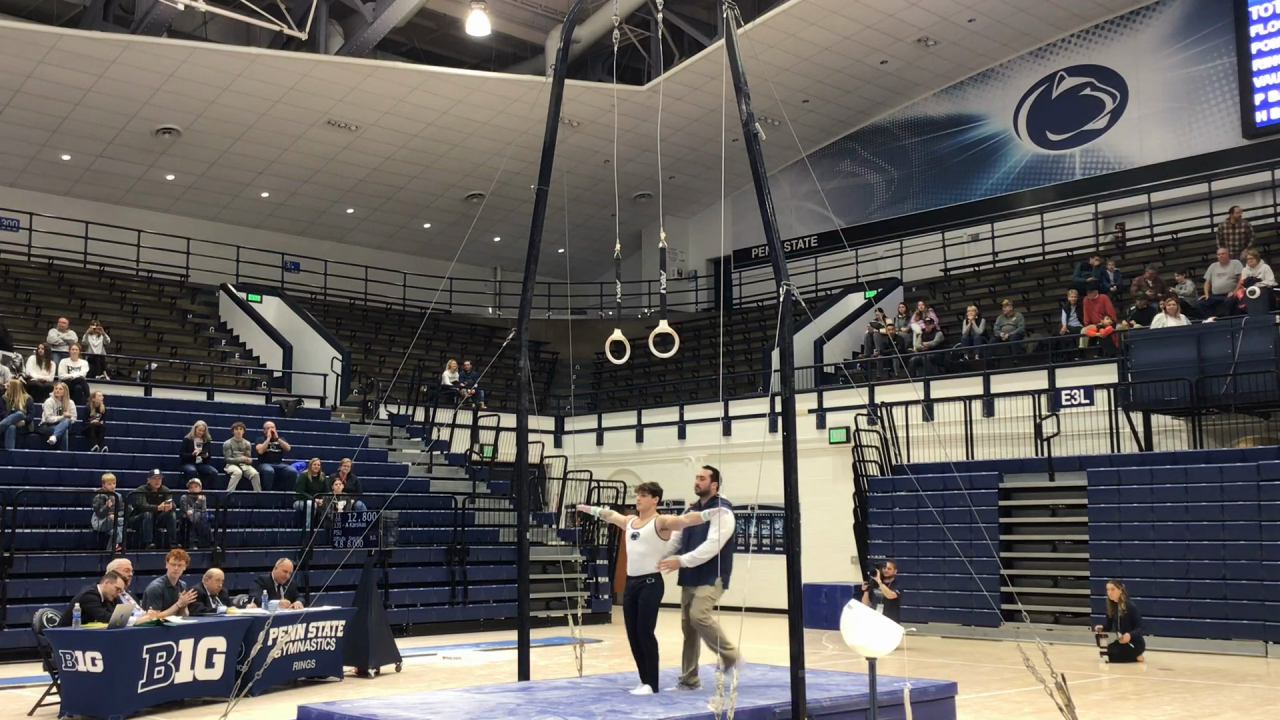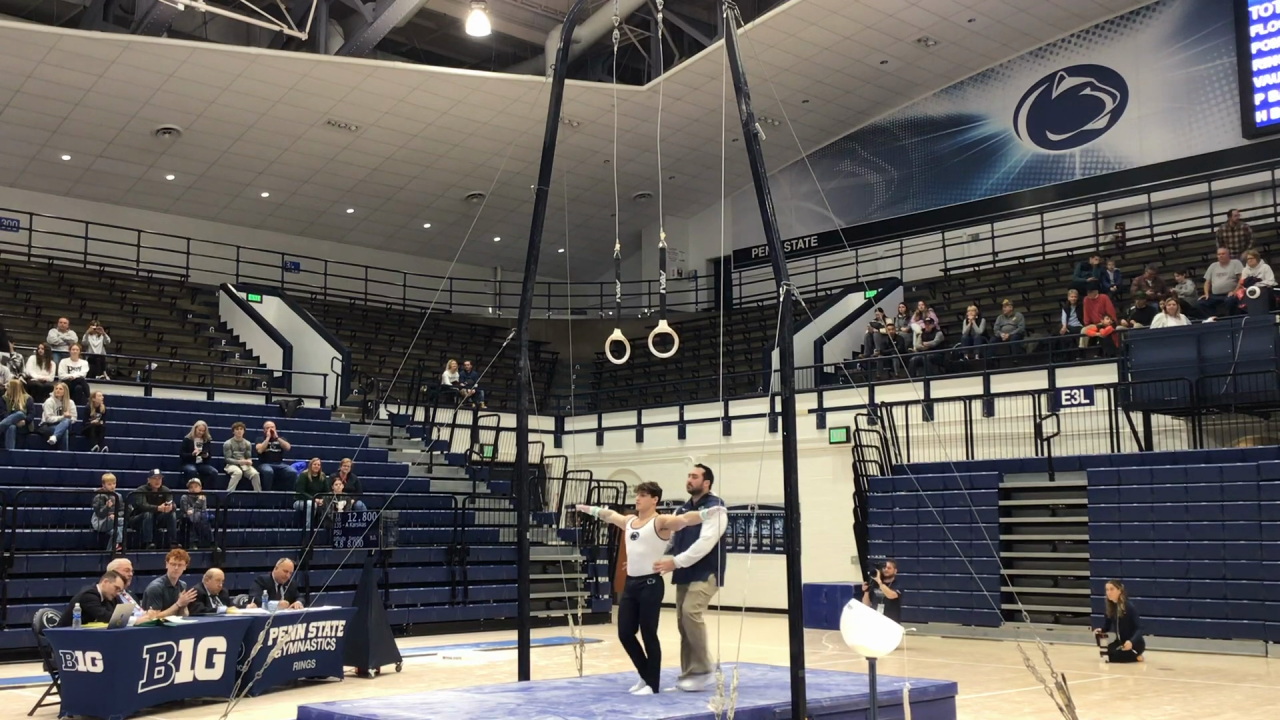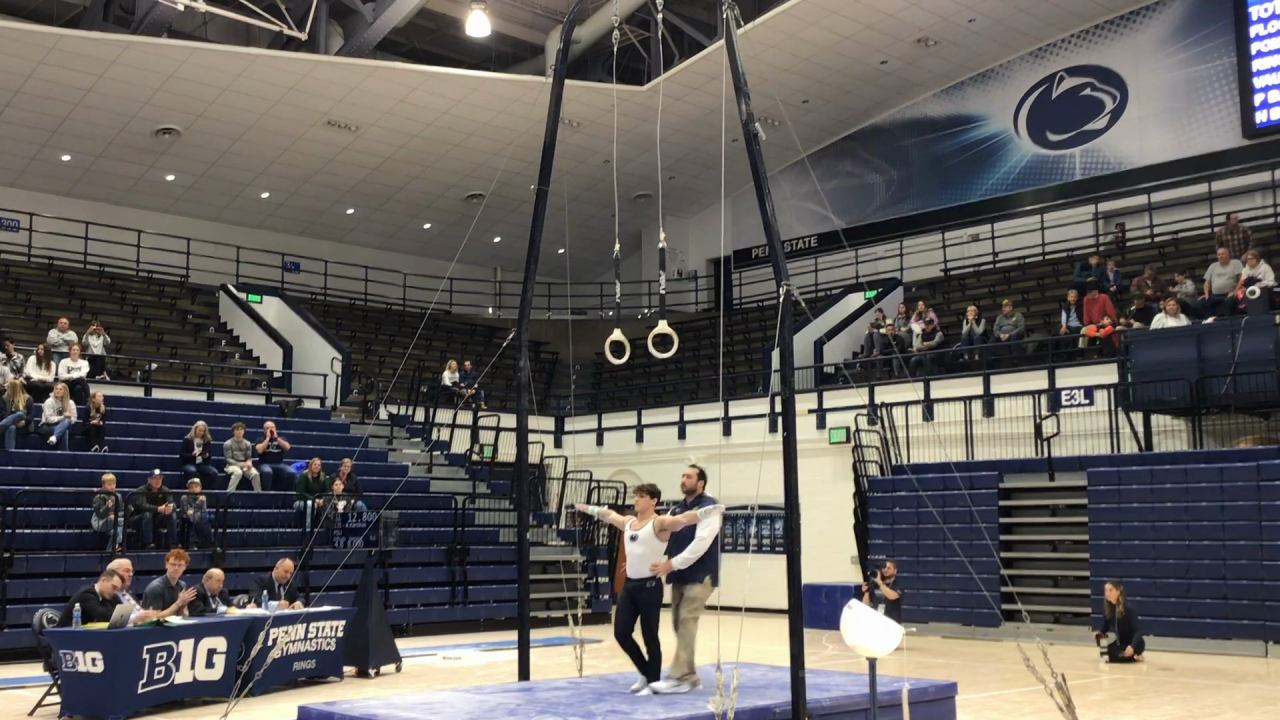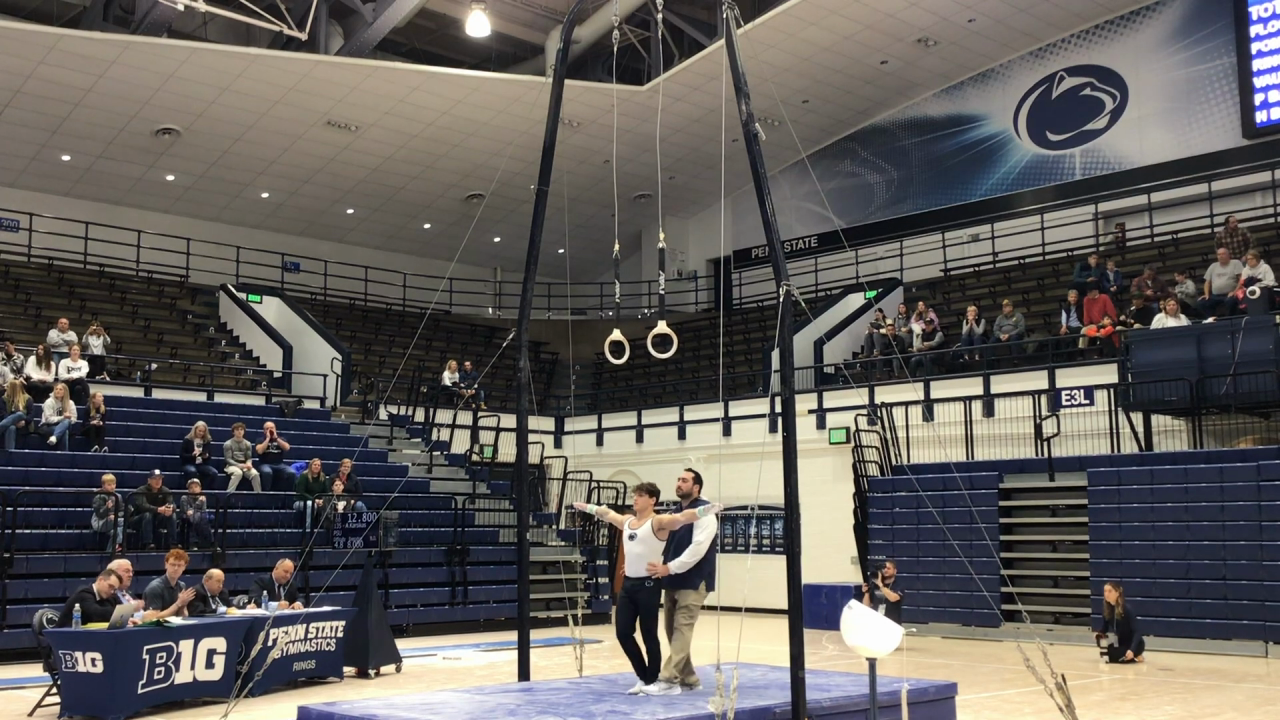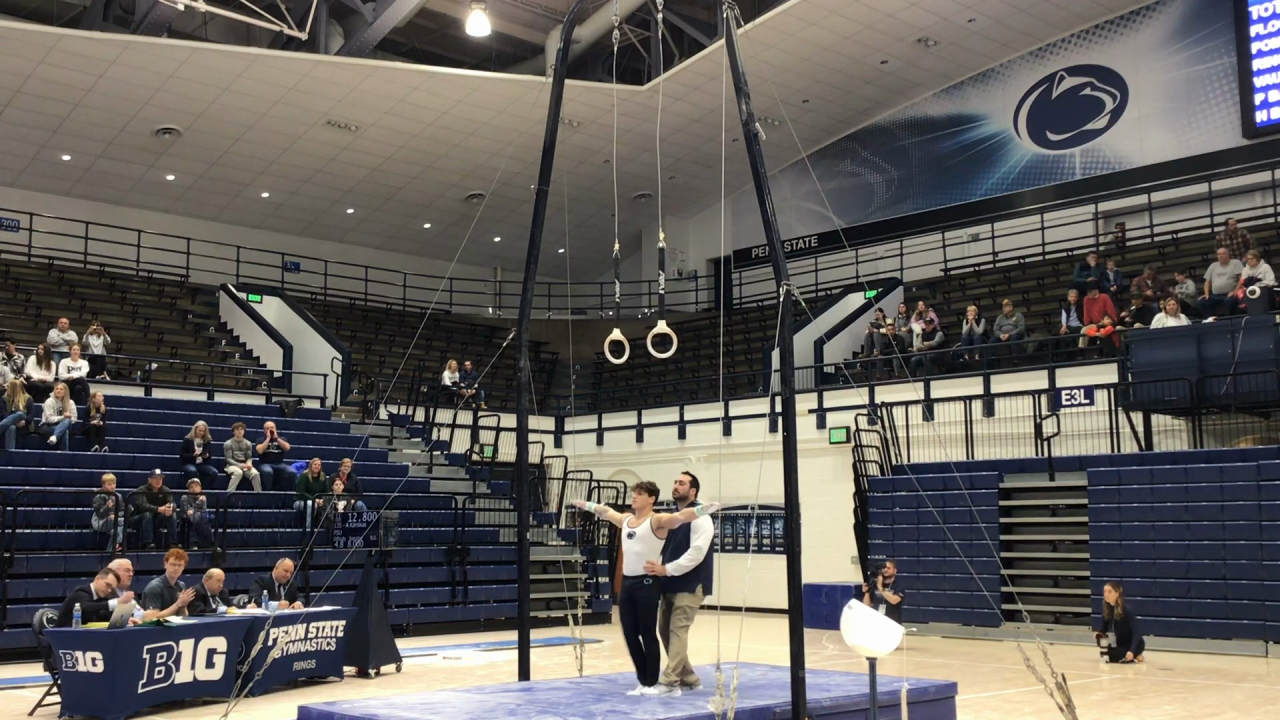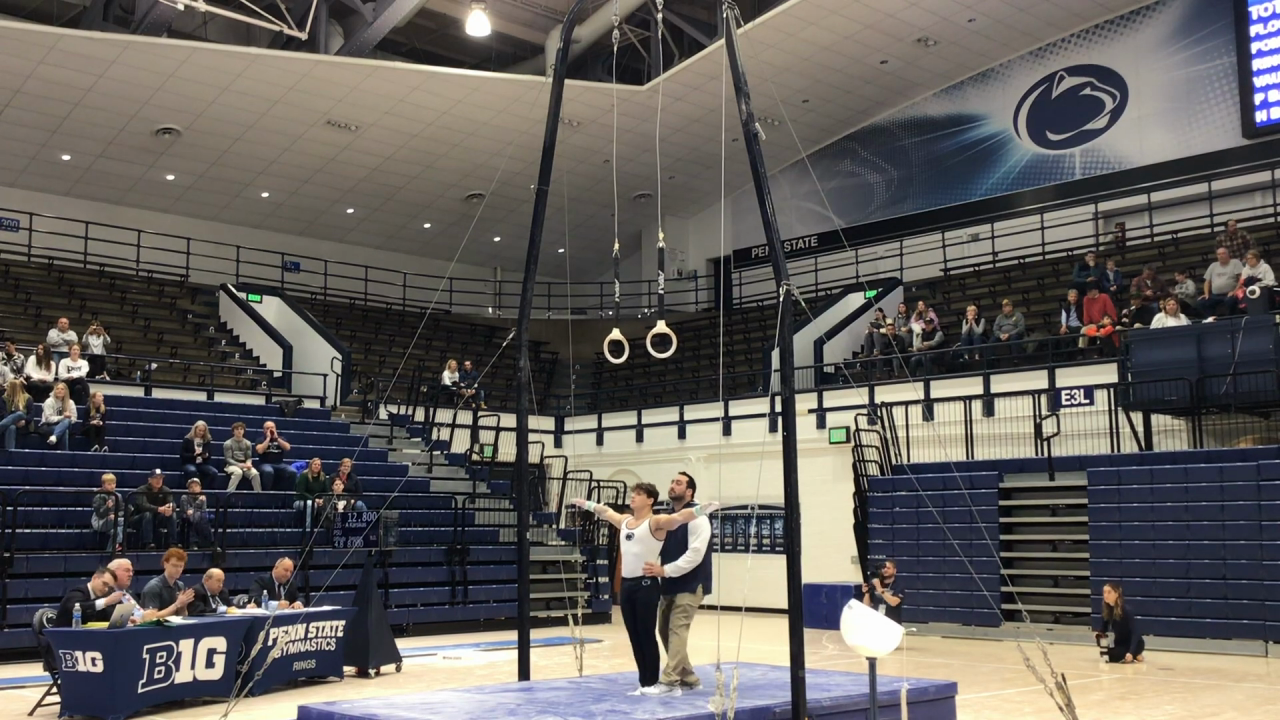
dt=0.1s
person 1, frame 1
left shoulder: (722, 511)
right shoulder: (691, 511)
left elbow: (713, 545)
right elbow: (675, 540)
left wrist: (681, 561)
left hip: (712, 578)
right hip: (690, 579)
left knee: (700, 616)
right knee: (688, 627)
left ankle: (731, 657)
right ankle: (689, 679)
person 1, frame 2
left shoulder: (714, 509)
right shoulder: (683, 510)
left elbow: (705, 544)
left wrist: (675, 562)
left hip: (706, 575)
right hip: (685, 576)
left knee: (691, 614)
right knee: (684, 623)
left ankle: (703, 670)
right ankle: (689, 674)
person 1, frame 3
left shoulder: (708, 509)
right shoulder: (676, 510)
left elbow: (700, 544)
left wrist: (672, 564)
left hip: (700, 576)
right hip: (680, 577)
left knee: (687, 619)
right knee: (680, 624)
left ankle: (679, 677)
right ankle: (688, 677)
person 1, frame 4
left shoulder: (704, 514)
right shoulder: (673, 514)
left elbow: (697, 549)
left wrist: (669, 568)
left hip: (695, 582)
right hip: (674, 582)
left knee: (682, 628)
right knee: (673, 629)
left ankle: (668, 681)
right ankle: (688, 679)
person 1, frame 5
left shoulder: (700, 518)
left elbow: (696, 554)
right elbow: (659, 548)
left wrist: (666, 569)
left hip: (691, 585)
right hip: (670, 585)
left knee: (678, 630)
right knee: (666, 631)
left ankle: (669, 683)
right ankle: (688, 679)
person 1, frame 6
left shoulder: (696, 518)
left elbow: (695, 555)
right elbow: (658, 549)
left wrist: (665, 570)
right wrist: (646, 566)
left hip: (690, 585)
right hip: (669, 585)
left knee: (677, 630)
right knee: (665, 630)
left ankle: (669, 681)
right ankle: (688, 678)
person 2, frame 1
left shoulder: (661, 522)
right shoulder: (629, 521)
left elbow: (686, 519)
right elbow: (610, 515)
left wrist: (710, 513)
right wrist: (591, 509)
left hip: (650, 582)
right hip: (631, 582)
left knee: (645, 633)
right knee: (633, 635)
left ankle: (651, 684)
right ankle: (644, 680)
person 2, frame 2
left shoulder: (661, 522)
right shoulder: (629, 521)
left elbow: (685, 519)
right elbow: (609, 514)
left wrist: (709, 512)
right wrist: (590, 509)
left hip: (650, 583)
right hip: (631, 583)
left knee: (648, 635)
right knee: (625, 633)
left ankle: (653, 683)
right ankle: (645, 676)
person 2, frame 3
left shoulder: (660, 523)
right shoulder: (627, 522)
left elbow: (683, 519)
right elbow: (608, 514)
left wrist: (706, 511)
right wrist: (589, 509)
left hip: (649, 585)
right hip: (629, 585)
left knee: (650, 636)
right knee: (621, 633)
left ankle: (653, 683)
right ankle: (645, 673)
person 2, frame 4
left shoulder: (659, 522)
right shoulder: (627, 521)
left elbow: (682, 517)
right elbow: (607, 513)
left wrist: (705, 510)
right wrist: (588, 507)
left hip: (648, 584)
right hip: (628, 584)
left knee: (649, 635)
right knee: (623, 633)
left ankle: (652, 682)
right ankle: (643, 678)
person 2, frame 5
left shoulder: (657, 520)
right shoulder: (625, 519)
left elbow: (680, 516)
right elbow: (606, 511)
left wrist: (703, 509)
right wrist: (587, 505)
left hip: (647, 583)
right hip: (627, 583)
left knee: (648, 635)
right knee: (631, 635)
left ankle: (653, 683)
right ankle: (644, 681)
person 2, frame 6
left shoulder: (656, 522)
right shoulder: (624, 521)
left elbow: (679, 517)
right elbow: (605, 511)
left wrist: (701, 509)
right wrist: (587, 504)
left hip: (646, 584)
right hip: (627, 584)
left knee: (647, 636)
right knee: (635, 637)
left ankle: (652, 684)
right ankle: (644, 684)
